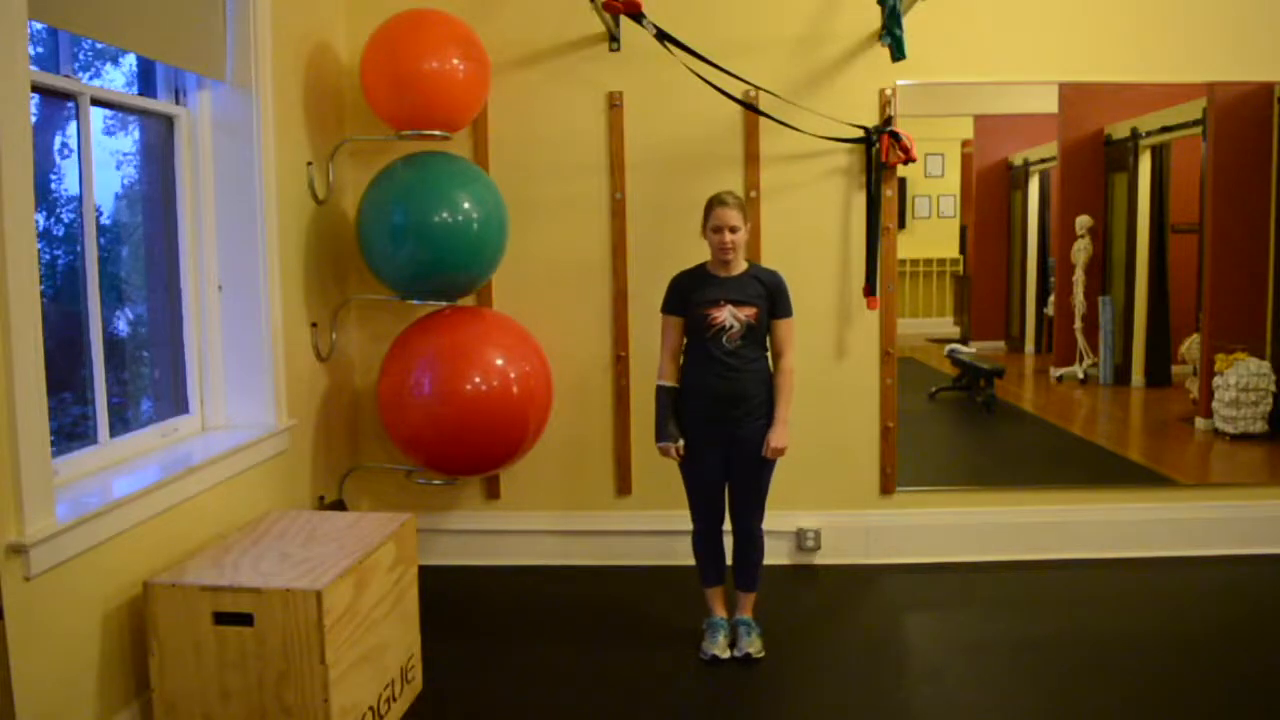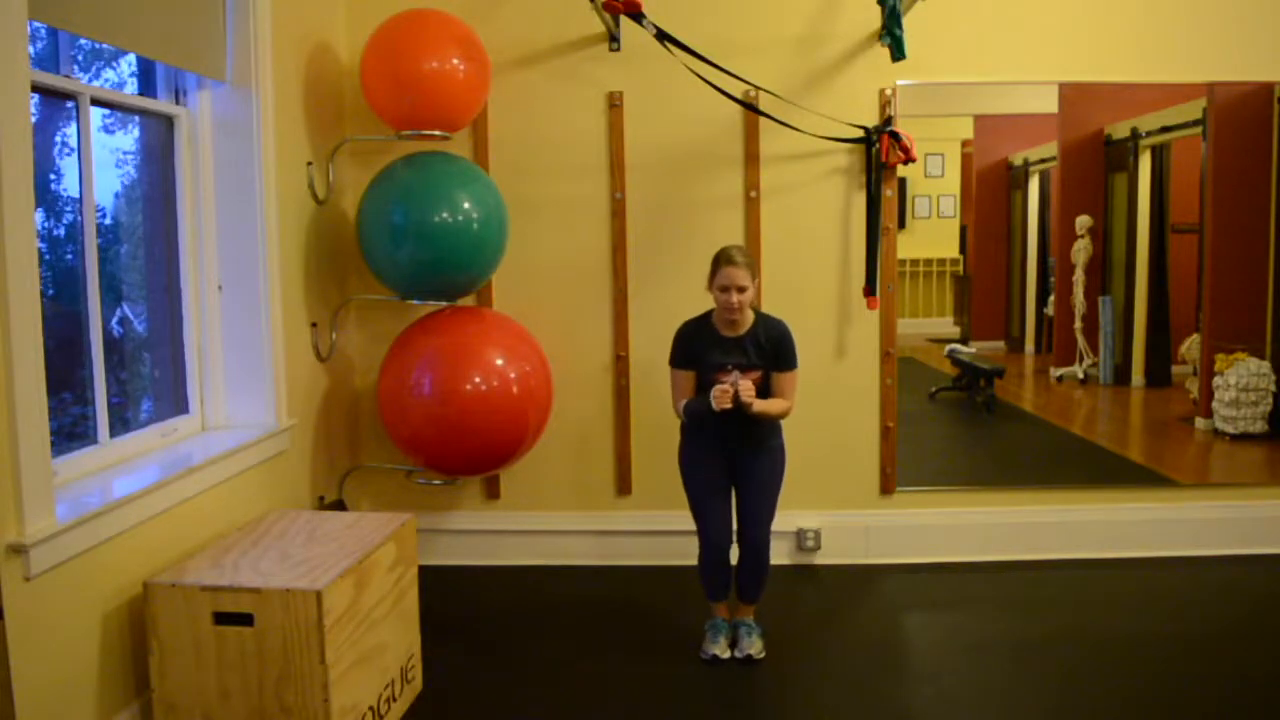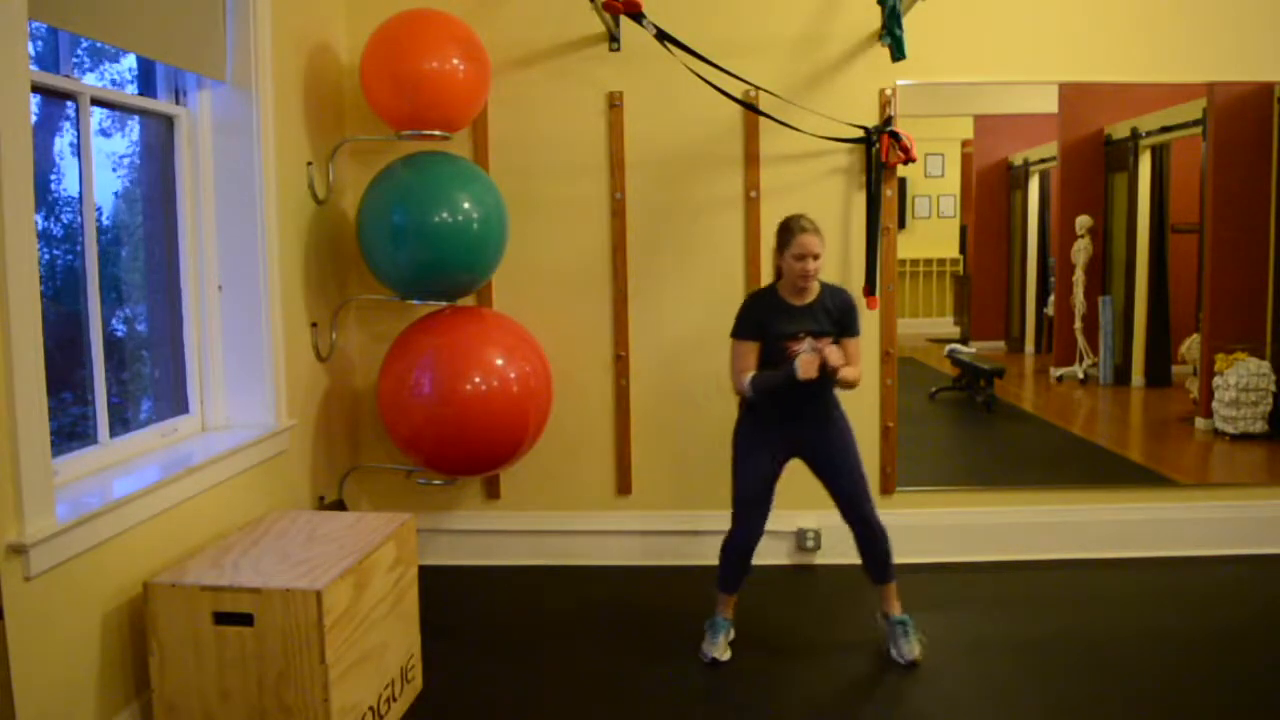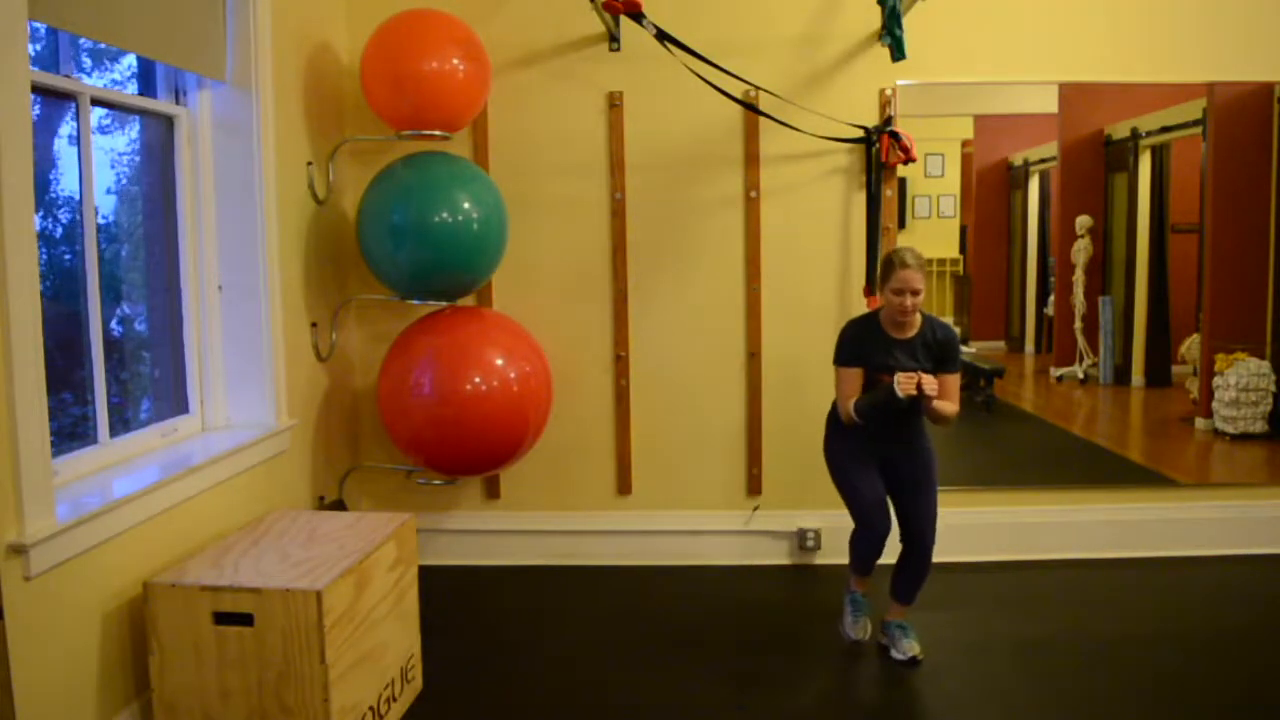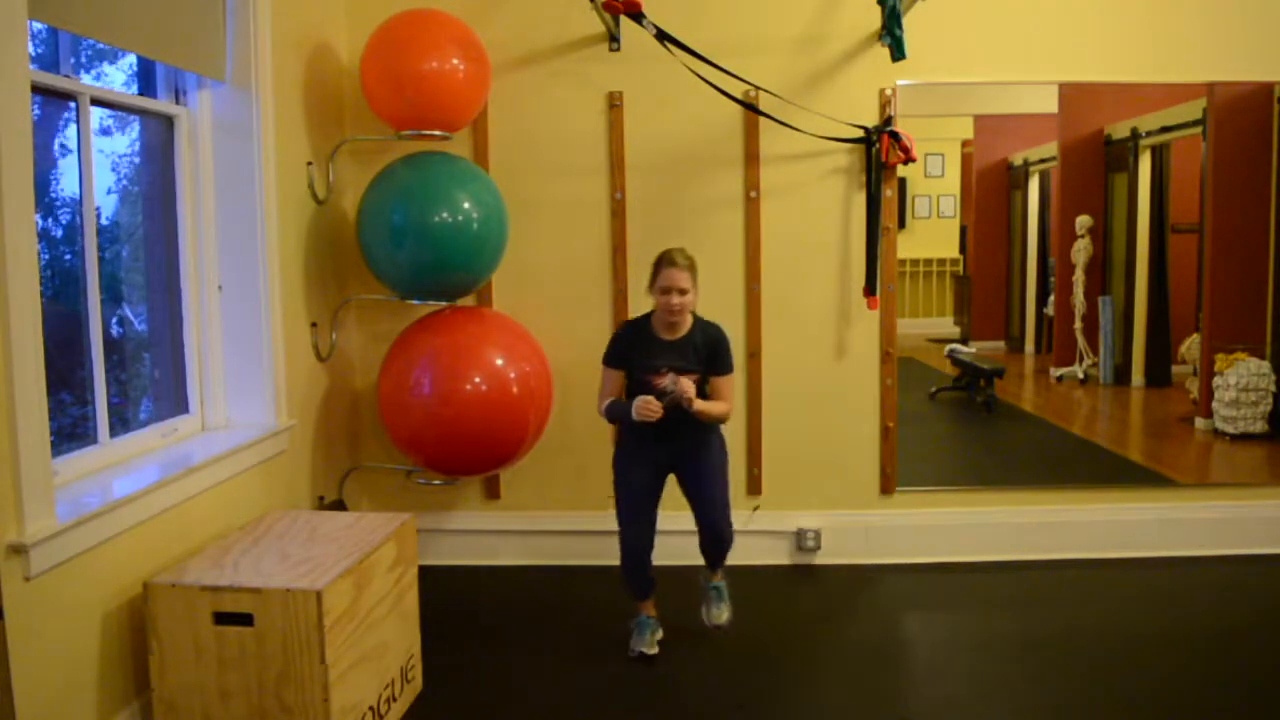
dt=1s
person 1, frame 1
left shoulder: (769, 283)
right shoulder: (685, 285)
left elbow: (783, 358)
right elbow: (670, 359)
left wrist: (781, 423)
right wrist: (665, 424)
left hip: (753, 422)
right hip: (699, 423)
left knee: (748, 521)
right knee: (707, 521)
left ankle: (746, 617)
right ankle: (716, 617)
person 1, frame 2
left shoulder: (775, 334)
right shoulder: (690, 335)
left elbow: (785, 403)
right elbow: (681, 405)
left wrist: (753, 403)
right wrist: (708, 404)
left hip: (760, 446)
right hip: (704, 447)
left knee: (755, 539)
right knee: (714, 540)
left ankle: (746, 619)
right ankle: (718, 619)
person 1, frame 3
left shoulder: (840, 302)
right shoulder: (757, 307)
left elbow: (854, 374)
right elbow: (744, 383)
left wrist: (838, 367)
right wrist: (791, 372)
left hip: (822, 420)
right hip: (762, 427)
left knee: (863, 515)
right knee: (746, 527)
left ankle: (894, 616)
right ankle: (721, 620)
person 1, frame 4
left shoulder: (942, 337)
right shoulder: (857, 334)
left elbow: (950, 412)
right elbow: (847, 410)
left wrist: (931, 398)
right wrist: (891, 393)
left hip: (908, 442)
right hip: (853, 442)
left knee: (921, 538)
right knee: (874, 522)
left ankle: (895, 623)
right ankle: (857, 591)
person 1, frame 5
left shoulder: (712, 338)
right shoulder: (628, 337)
left elbow: (725, 408)
right elbow: (606, 403)
left wrist: (695, 403)
right wrist: (630, 409)
left hip: (698, 440)
right hip: (641, 445)
left knee: (716, 525)
right knee: (635, 543)
left ankle: (714, 579)
right ankle: (646, 617)
